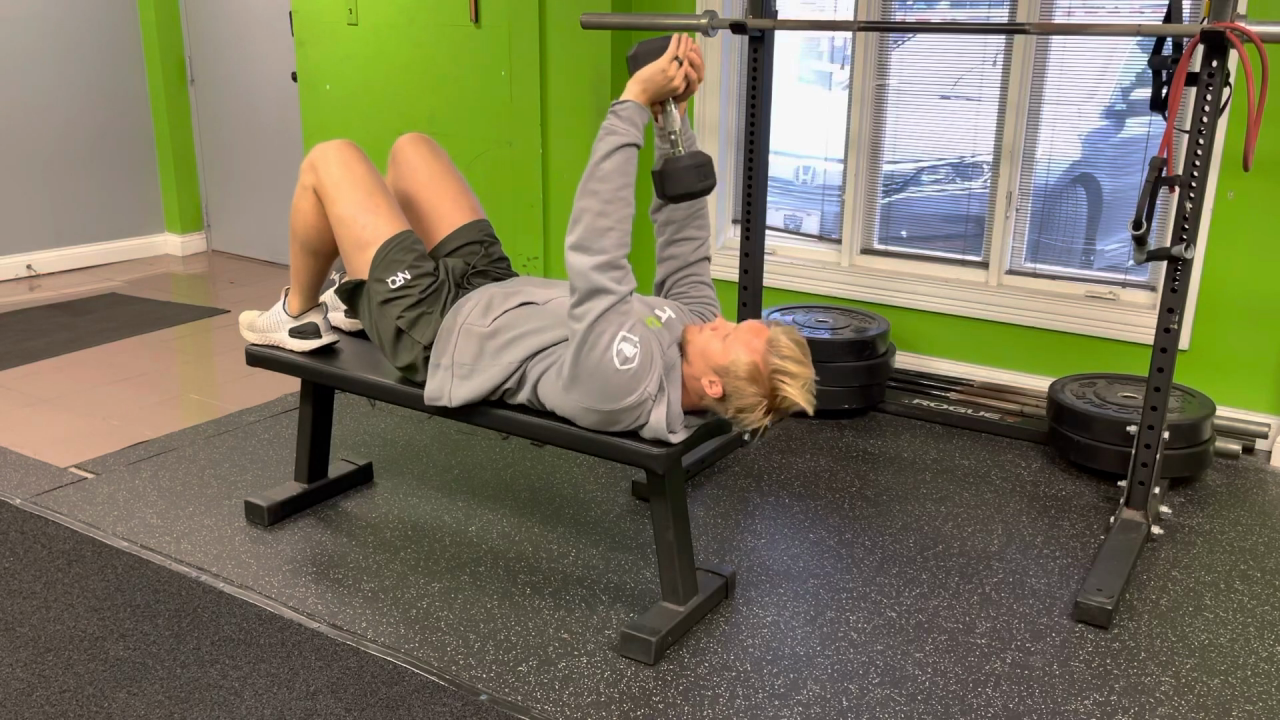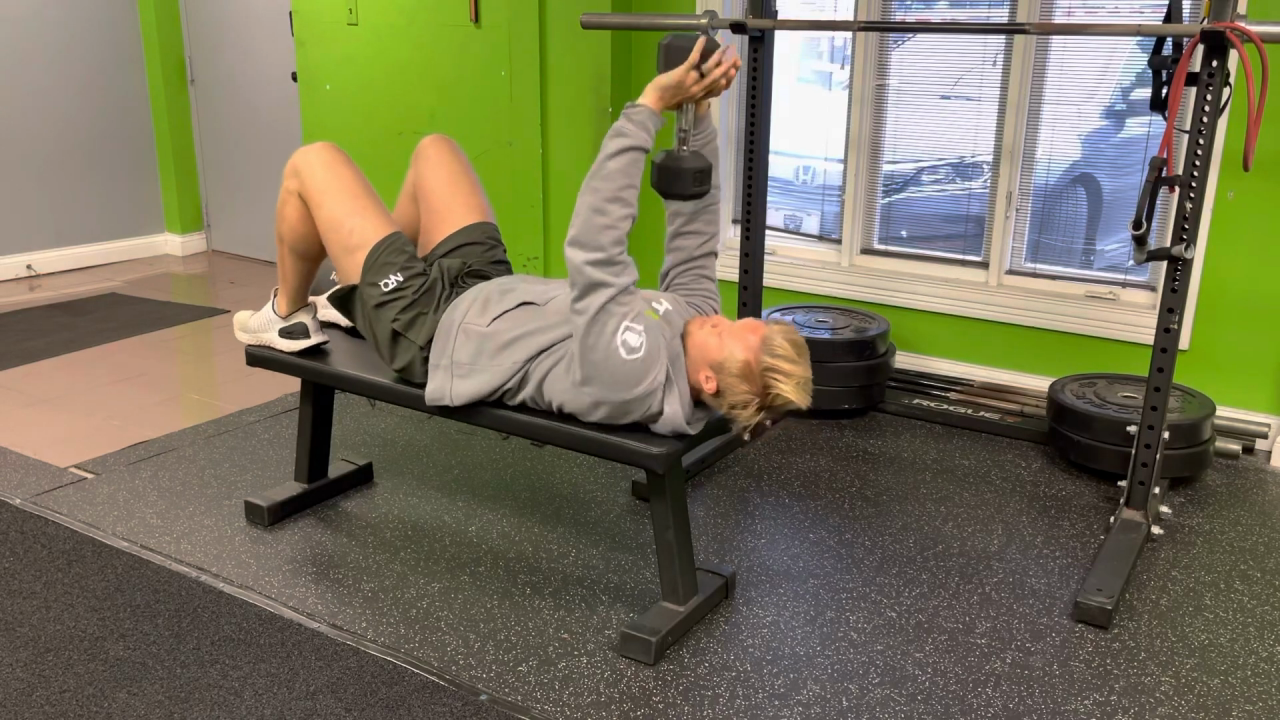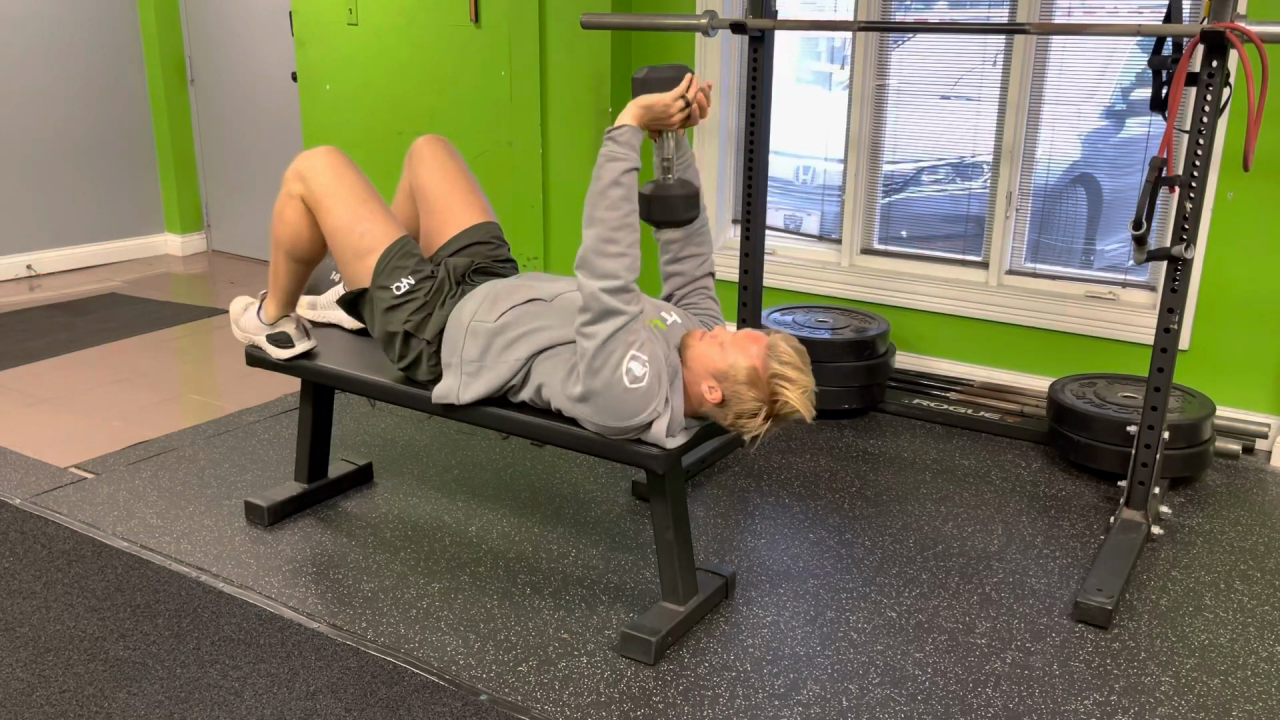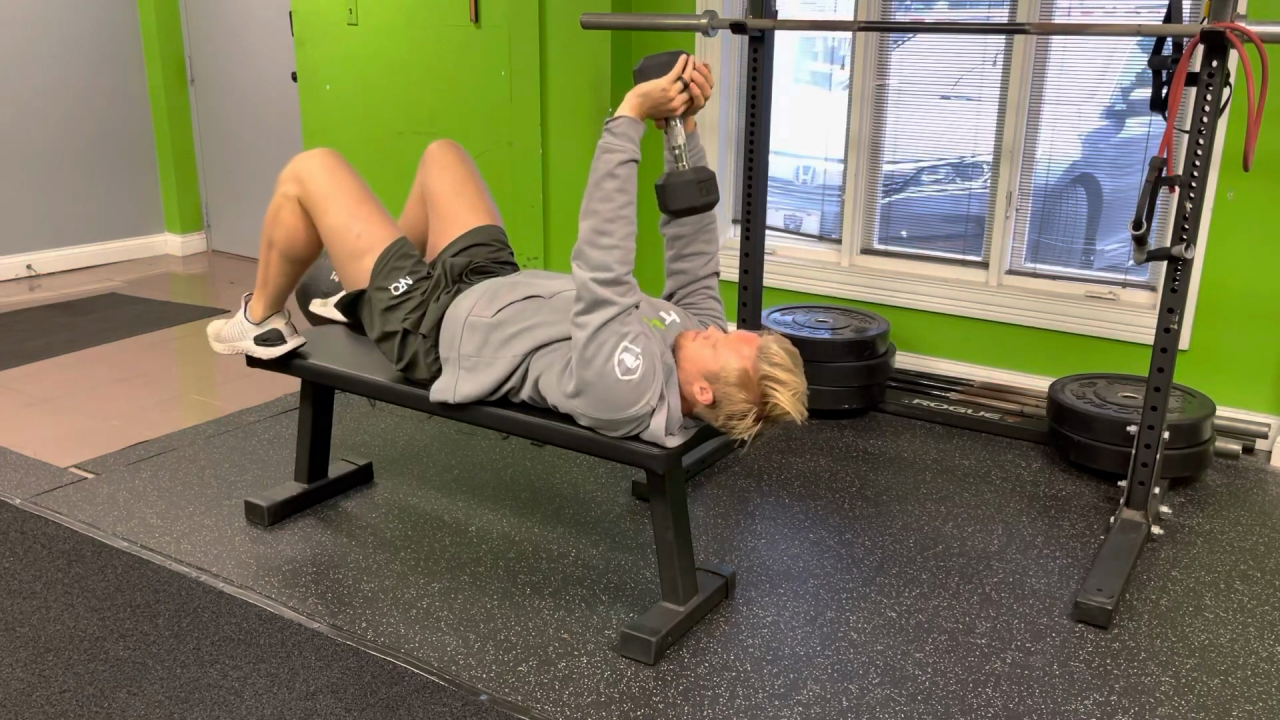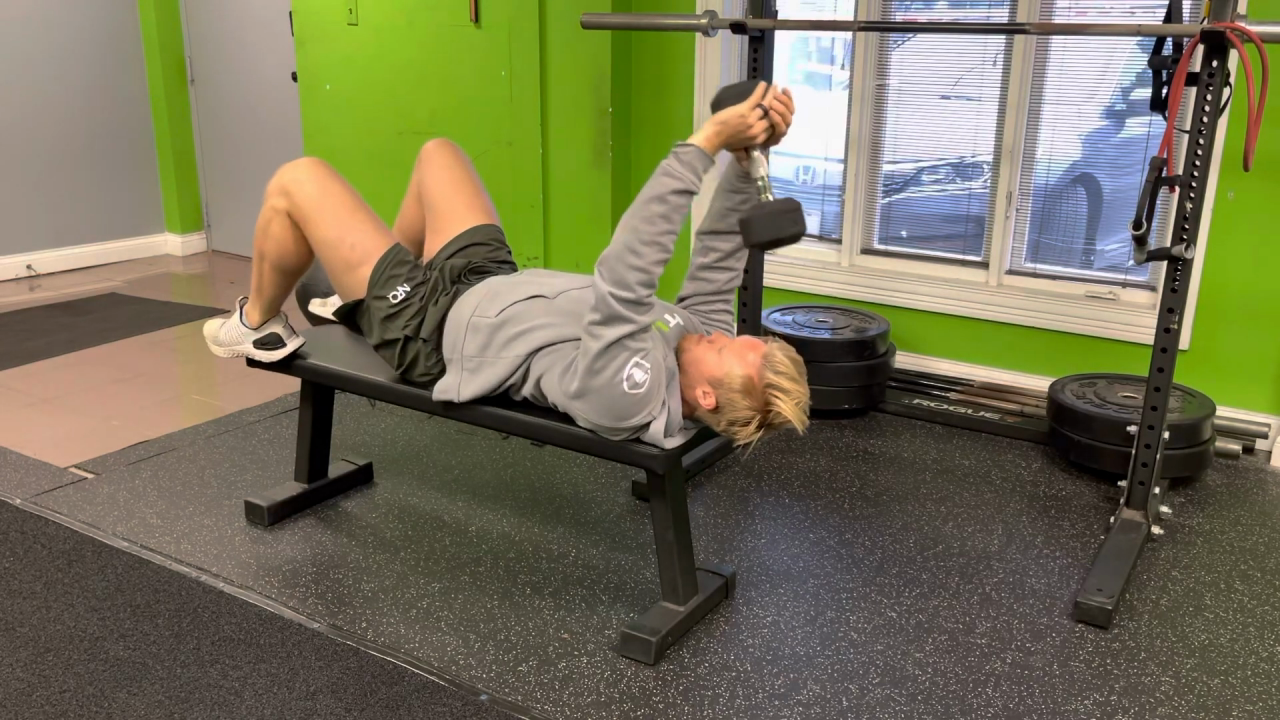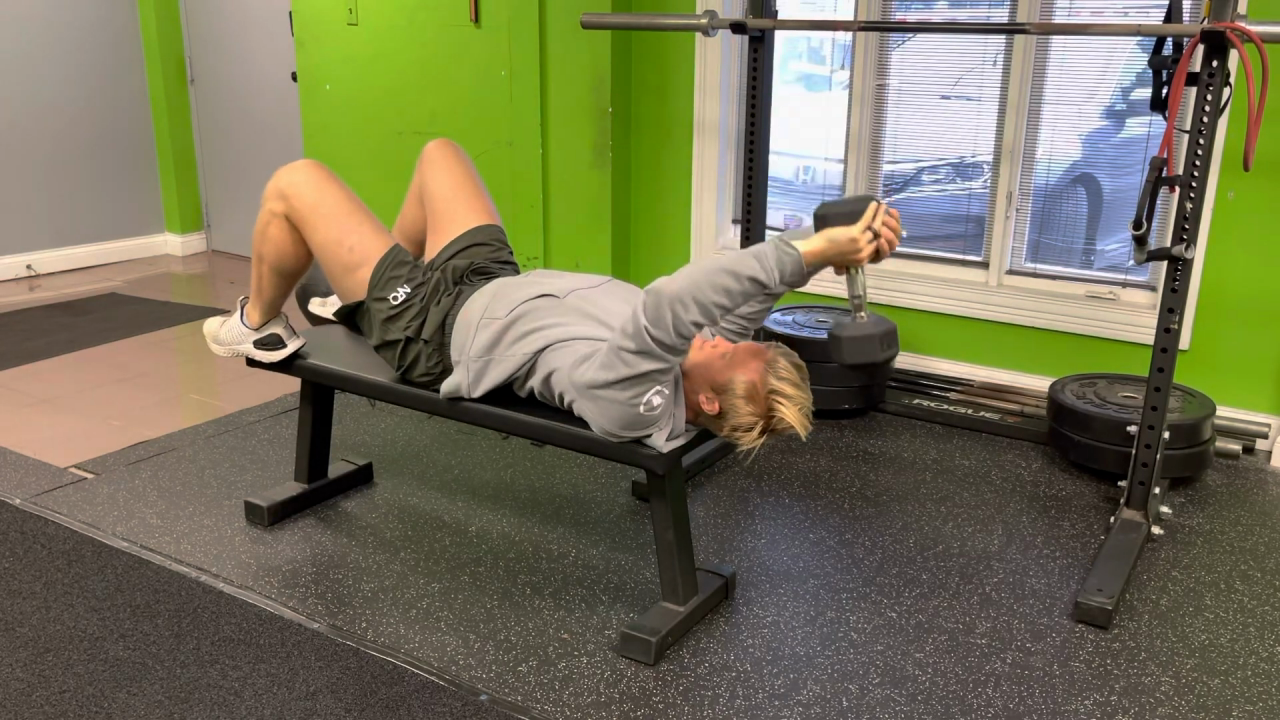
dt=0.7s
person 1, frame 1
left shoulder: (625, 387)
right shoulder: (697, 331)
left elbow: (594, 254)
right elbow: (685, 236)
left wrist: (635, 101)
right wrist: (676, 113)
left hip: (433, 330)
right hip: (489, 293)
left knee: (329, 160)
right knee: (411, 147)
left ankle: (299, 317)
right ankle: (355, 302)
person 1, frame 2
left shoulder: (632, 379)
right shoulder: (696, 322)
left elbow: (593, 250)
right elbow: (694, 236)
left wrist: (650, 106)
right wrist: (696, 112)
left hip: (430, 329)
right hip: (483, 289)
left knee: (312, 162)
right knee: (435, 148)
left ankle: (289, 317)
right ankle: (355, 297)
person 1, frame 3
left shoulder: (632, 399)
right shoulder: (702, 338)
left elbow: (606, 280)
right elbow: (688, 257)
left wrist: (630, 126)
right wrist: (677, 137)
left hip: (435, 328)
right hip: (494, 287)
left knee: (315, 167)
right knee: (428, 148)
left ankle: (276, 318)
right ankle: (360, 299)
person 1, frame 4
left shoulder: (626, 392)
right shoulder: (702, 338)
left elbow: (601, 270)
right elbow: (694, 255)
left wrist: (630, 115)
right wrist: (685, 126)
left hip: (430, 326)
right hip: (490, 286)
left knee: (309, 169)
right knee: (442, 154)
left ankle: (262, 322)
right ankle: (365, 298)
person 1, frame 5
left shoulder: (629, 395)
right shoulder: (705, 345)
left elbow: (624, 282)
right elbow: (716, 260)
left wrist: (709, 140)
right wrist: (740, 158)
left hip: (429, 329)
right hip: (489, 287)
left knee: (294, 181)
right knee: (437, 150)
left ankle: (258, 326)
right ankle: (361, 294)
person 1, frame 6
left shoulder: (644, 404)
right shoulder: (717, 353)
left elbow: (667, 309)
right elbow: (753, 284)
left wrist: (823, 245)
right wrist: (829, 246)
left hip: (434, 329)
right hip: (494, 286)
left knee: (292, 184)
right knee: (439, 153)
left ankle: (259, 326)
right ankle: (366, 297)
